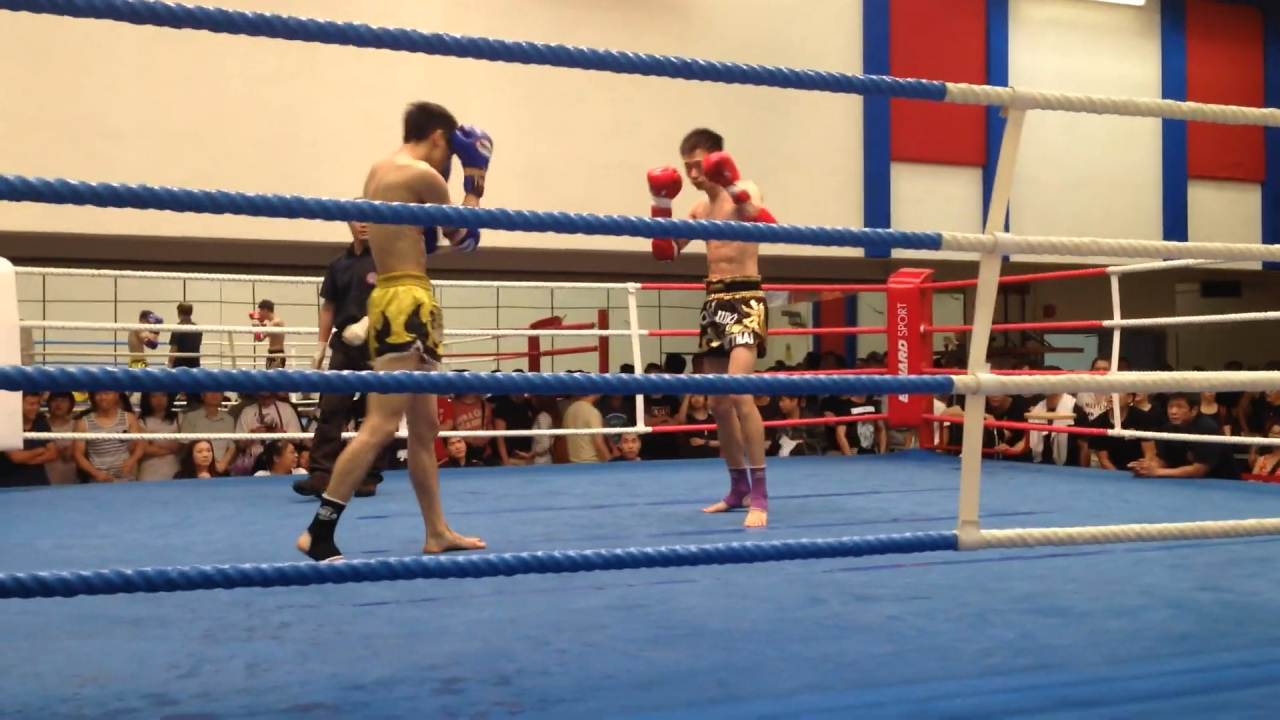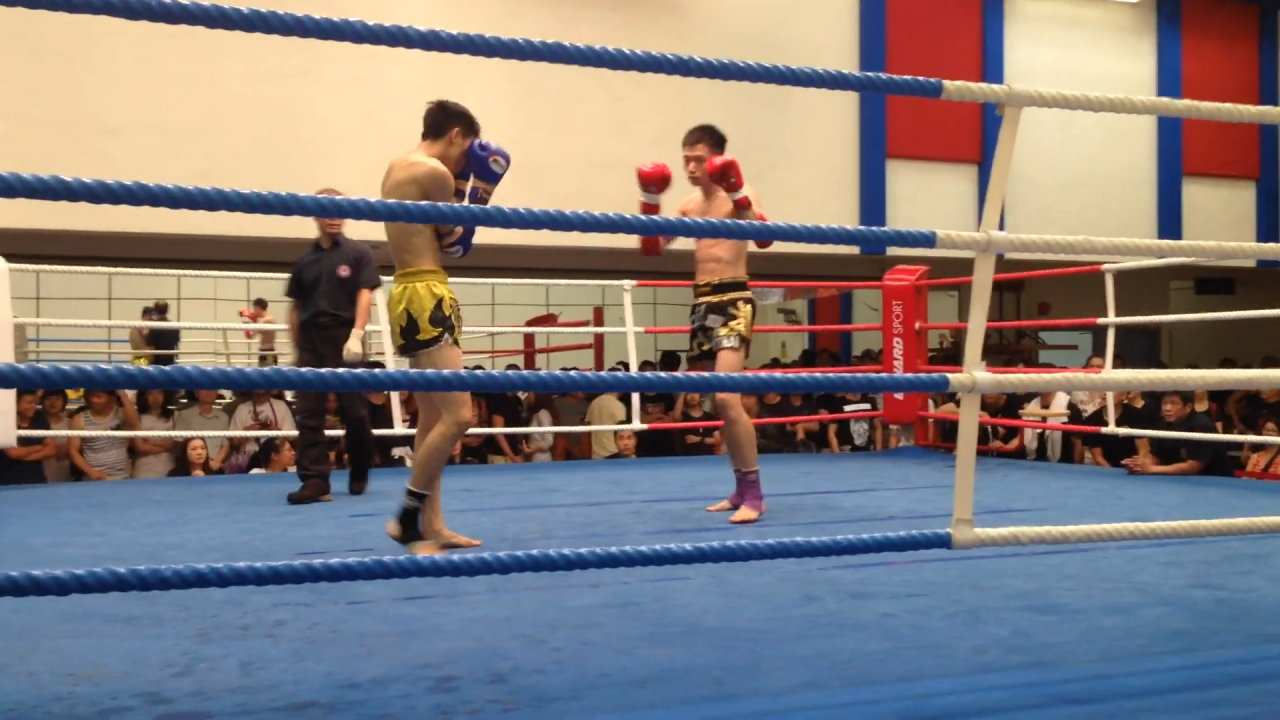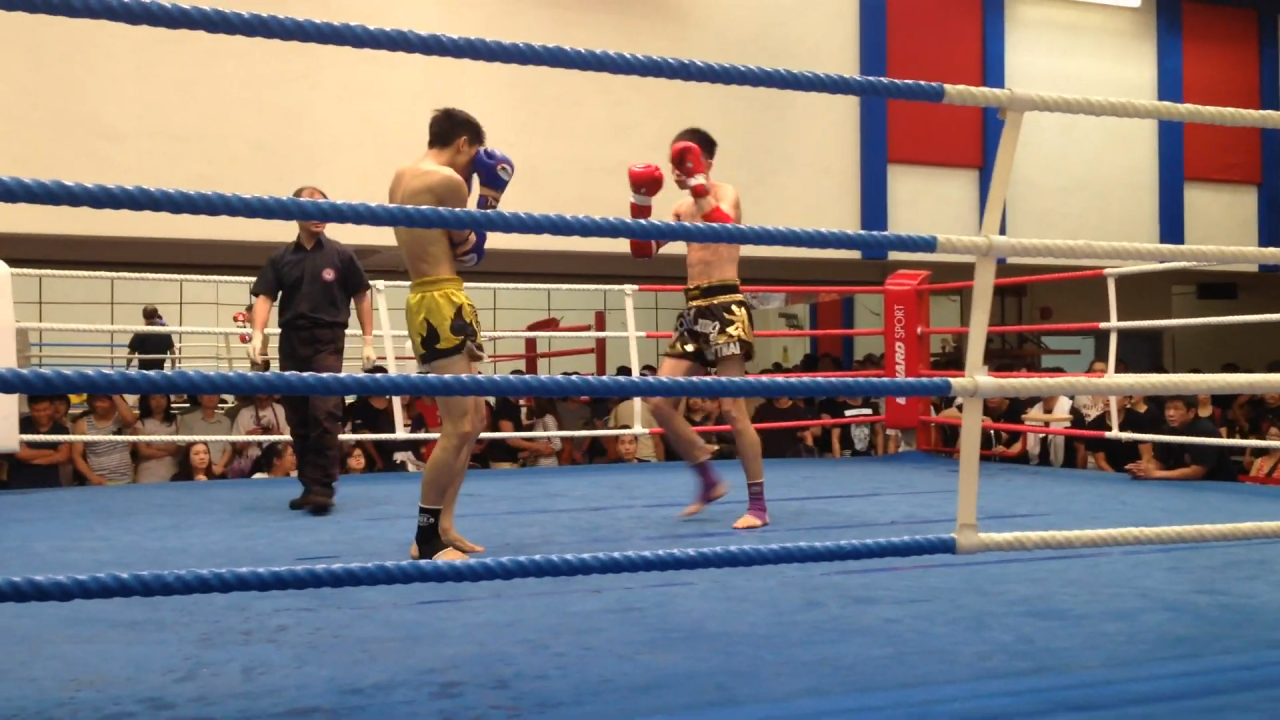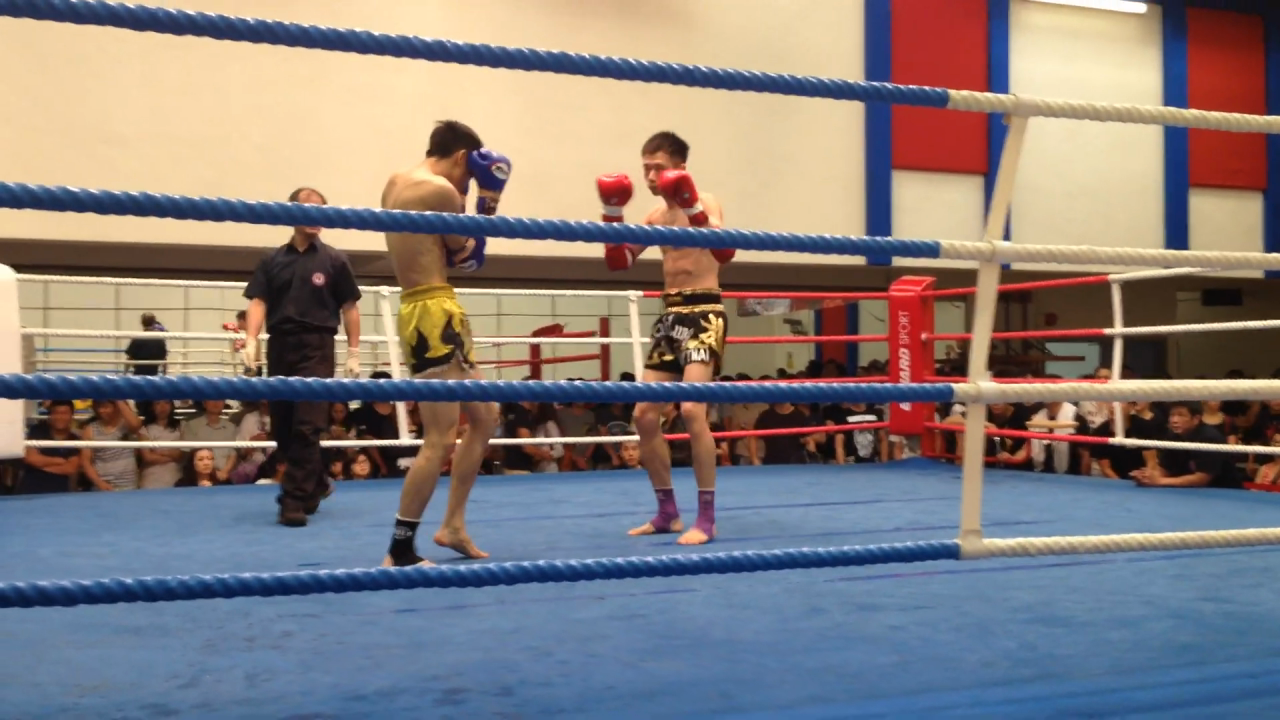
dt=0.3s
person 1, frame 1
left shoulder: (380, 172)
right shoulder: (421, 174)
right elbow: (461, 237)
left wrist: (443, 178)
right wrist: (475, 172)
left hip: (397, 302)
right hip: (404, 302)
left knee: (425, 425)
right knee: (380, 426)
left ankle: (438, 531)
right ankle: (319, 533)
person 1, frame 2
left shoulder: (397, 168)
right shoulder: (434, 171)
right elbow: (455, 242)
left wrist: (458, 182)
right wrist: (479, 188)
left hip: (412, 296)
right hip: (425, 296)
left knee: (434, 420)
right knee: (458, 415)
left ankle: (431, 525)
right ankle: (408, 518)
person 1, frame 3
left shoulder: (403, 177)
right shoulder: (447, 180)
right elbow: (469, 251)
left wrist: (469, 187)
right wrist: (489, 192)
left hip: (428, 301)
right hip: (442, 304)
left knee: (473, 418)
right knee: (457, 428)
left ankle: (443, 525)
right ankle: (427, 536)
person 1, frame 4
left shoulder: (395, 184)
right shoulder: (441, 190)
right elbow: (468, 257)
left wrist: (464, 194)
right wrist: (489, 195)
left hip: (423, 311)
right hip: (433, 314)
left knee: (485, 418)
right knee: (439, 440)
left ankle: (453, 524)
right ankle: (400, 549)
person 2, frame 1
left shoulder: (744, 191)
right shoulder: (699, 208)
left elbow: (768, 227)
right elbow: (664, 252)
left wrist: (732, 184)
right wrist: (661, 203)
left hip: (745, 299)
right hip: (714, 302)
left knee: (740, 394)
right knee: (720, 404)
left ankle: (759, 496)
right ankle: (739, 489)
person 2, frame 2
left shoulder: (739, 193)
right shoulder: (688, 205)
left elbow: (764, 238)
right elbow: (651, 248)
left wrist: (737, 190)
right wrist: (650, 199)
left hip: (732, 300)
right hip: (702, 303)
left knee: (726, 398)
right knee: (720, 404)
left ankle: (753, 495)
right ankle: (742, 490)
person 2, frame 3
left shoulder: (725, 194)
right shoulder: (682, 208)
left elbow: (722, 228)
right elbow: (642, 251)
left wrist: (696, 180)
right wrist: (641, 200)
left hip: (724, 305)
right hip: (693, 308)
left knee: (732, 409)
right knee: (660, 402)
left ankle: (758, 505)
right ankle: (709, 480)
person 2, frame 4
left shoulder: (704, 201)
right shoulder: (656, 216)
left elbow: (723, 252)
right elbow: (618, 261)
left wrist: (692, 206)
right wrist: (612, 211)
left hip: (703, 313)
right hip: (670, 316)
left knee: (692, 410)
right knee: (644, 415)
left ankle: (706, 517)
right ankle: (666, 512)
person 3, frame 1
right shoulder: (338, 264)
right elbow: (329, 306)
left wrist: (366, 324)
right wrist: (321, 345)
right hip: (343, 346)
right knee: (331, 408)
left ankle: (370, 476)
right ankle: (321, 474)
person 3, frame 2
left shoulder: (358, 253)
right shoulder: (305, 261)
left elbow: (366, 295)
right elbow: (296, 306)
left wrist: (356, 335)
right wrist: (295, 349)
left hip: (345, 343)
right hip: (311, 342)
left knee: (354, 412)
right knee: (308, 414)
left ankle: (360, 472)
right ankle: (315, 481)
person 3, frame 3
left shoulder: (341, 255)
right shoulder: (281, 259)
left elbow: (361, 298)
right elbow: (264, 297)
left wrist: (368, 340)
right wrist: (257, 334)
left hip: (327, 342)
right hip: (292, 343)
left knee: (323, 412)
right knee: (300, 420)
left ankle: (321, 487)
right ankle: (317, 485)
person 3, frame 4
left shoulder: (334, 260)
right shoulder: (273, 261)
left elbow: (349, 308)
right elbow: (258, 302)
left wrist: (353, 352)
right wrist: (251, 341)
left hip: (316, 349)
right hip: (280, 348)
left knee: (306, 426)
right knee: (283, 426)
left ankle: (295, 499)
right ankle: (314, 485)
